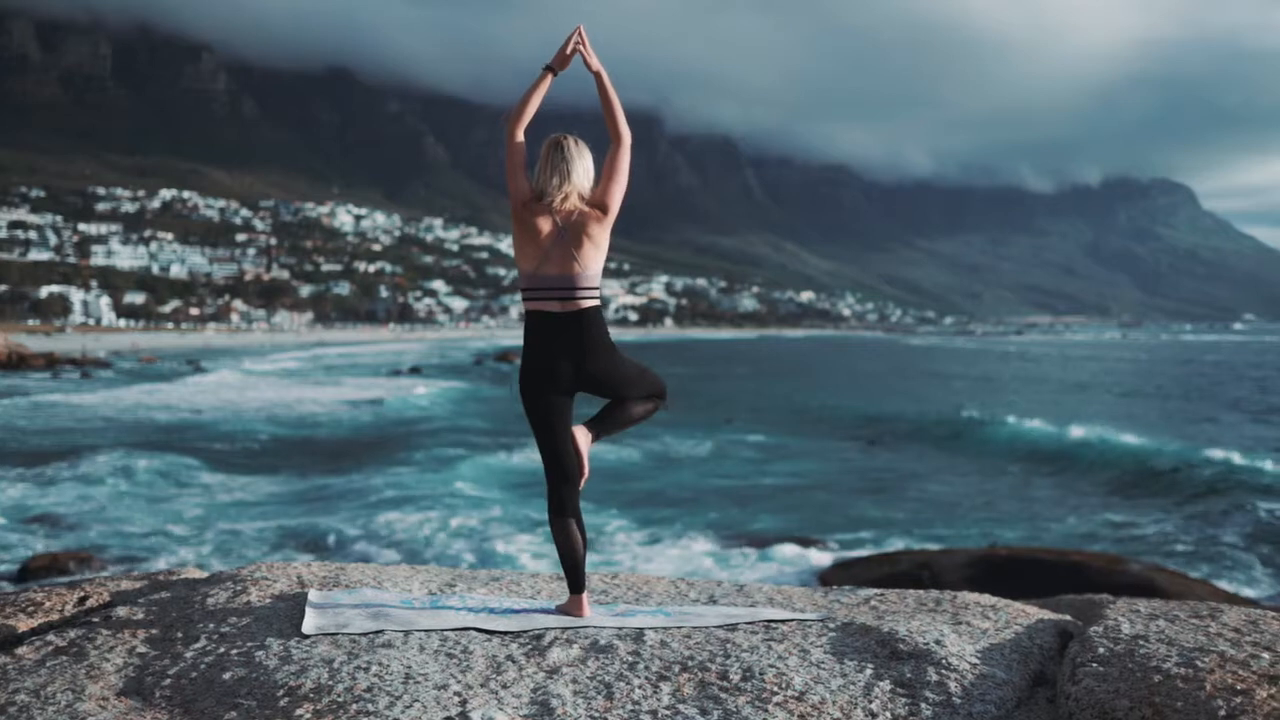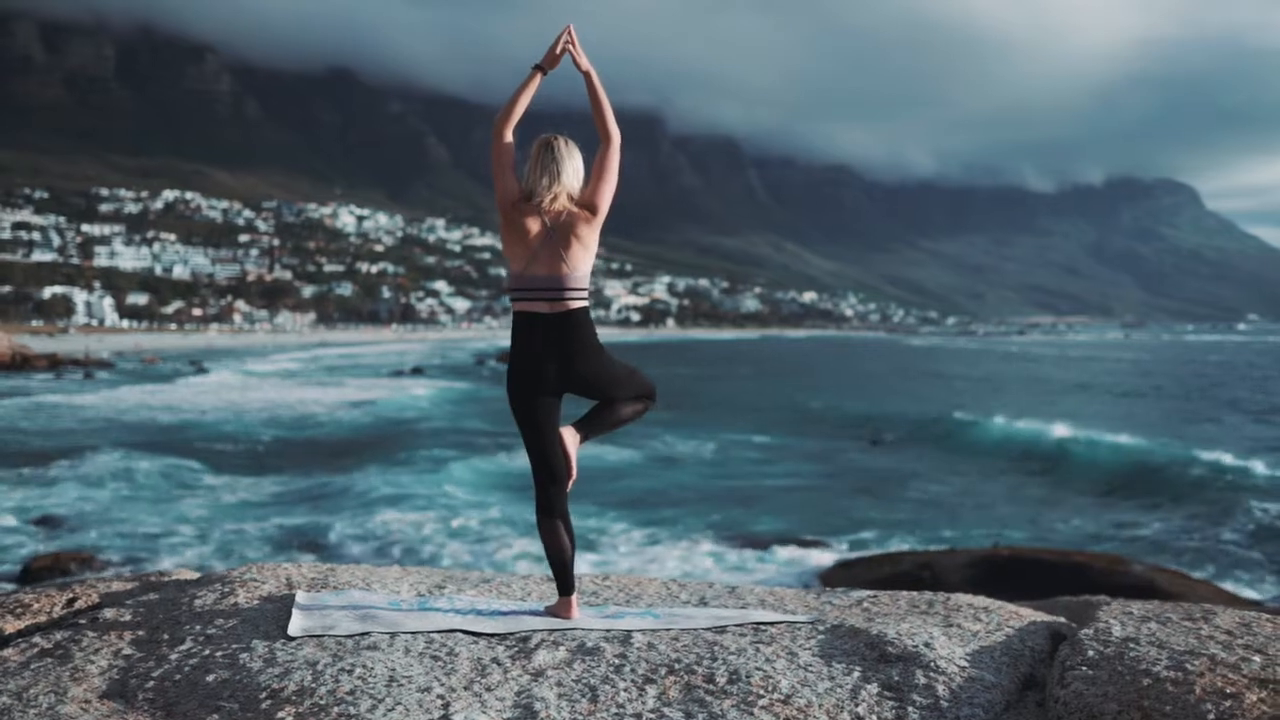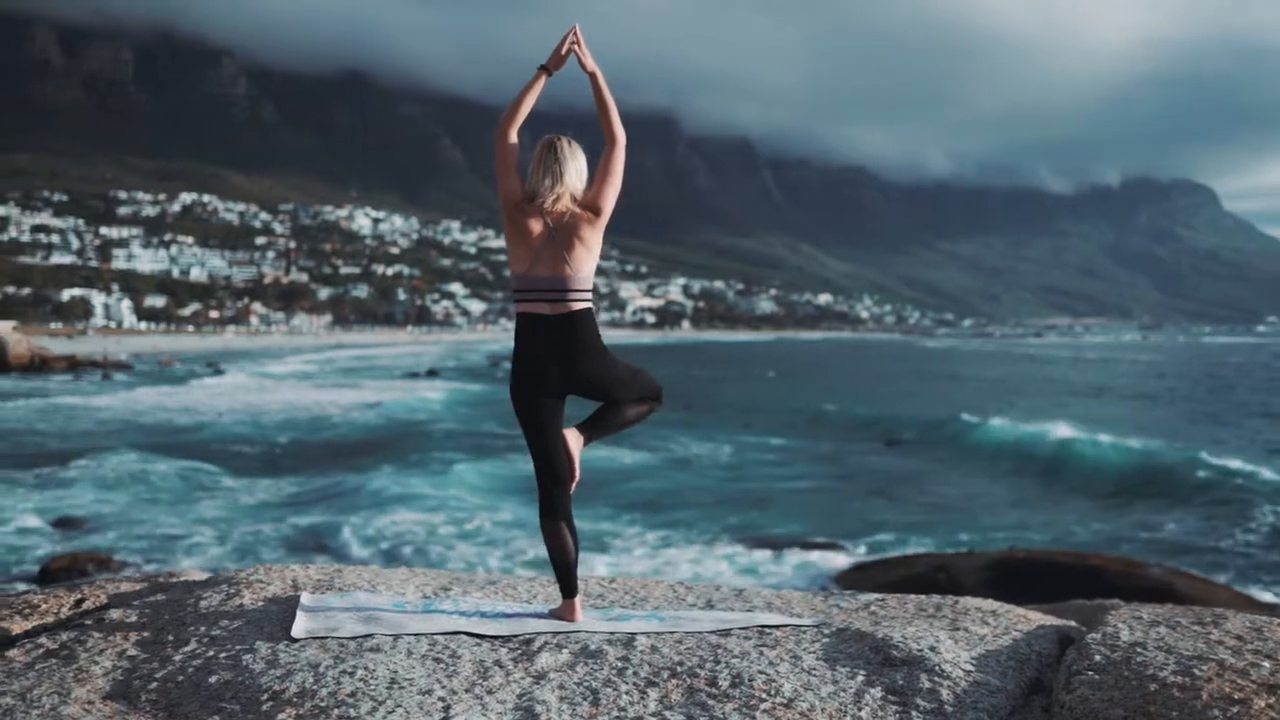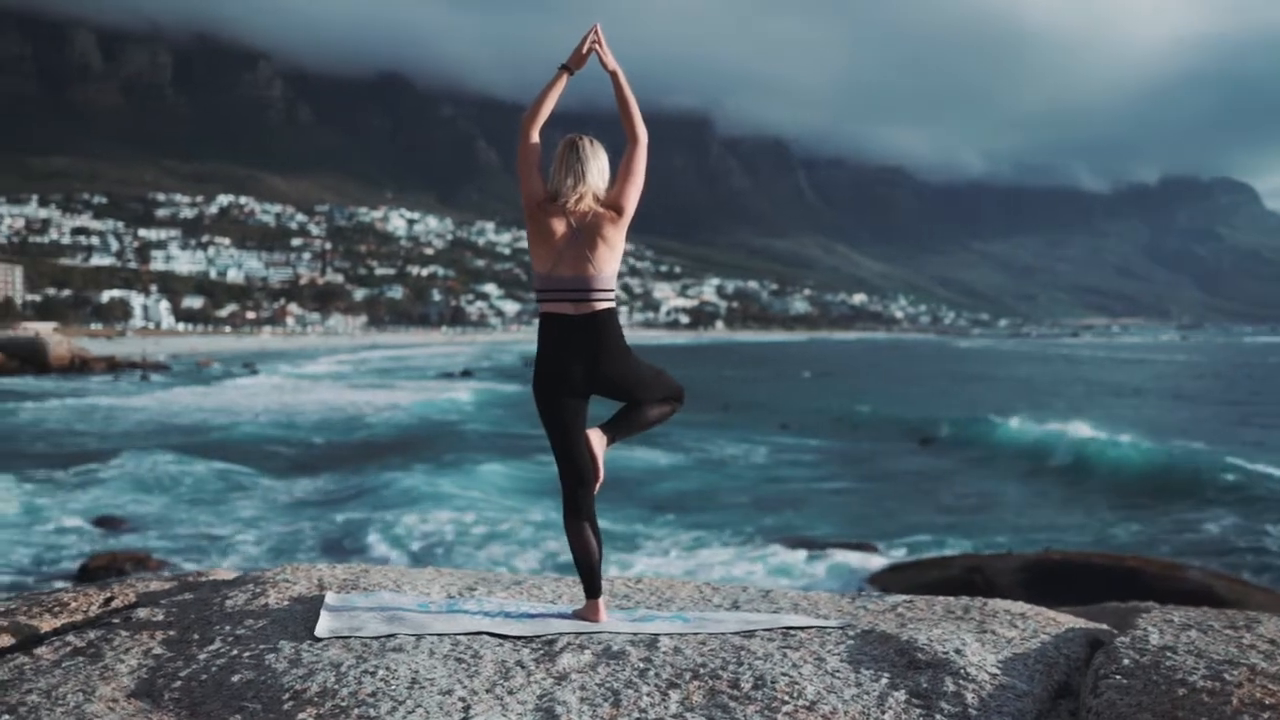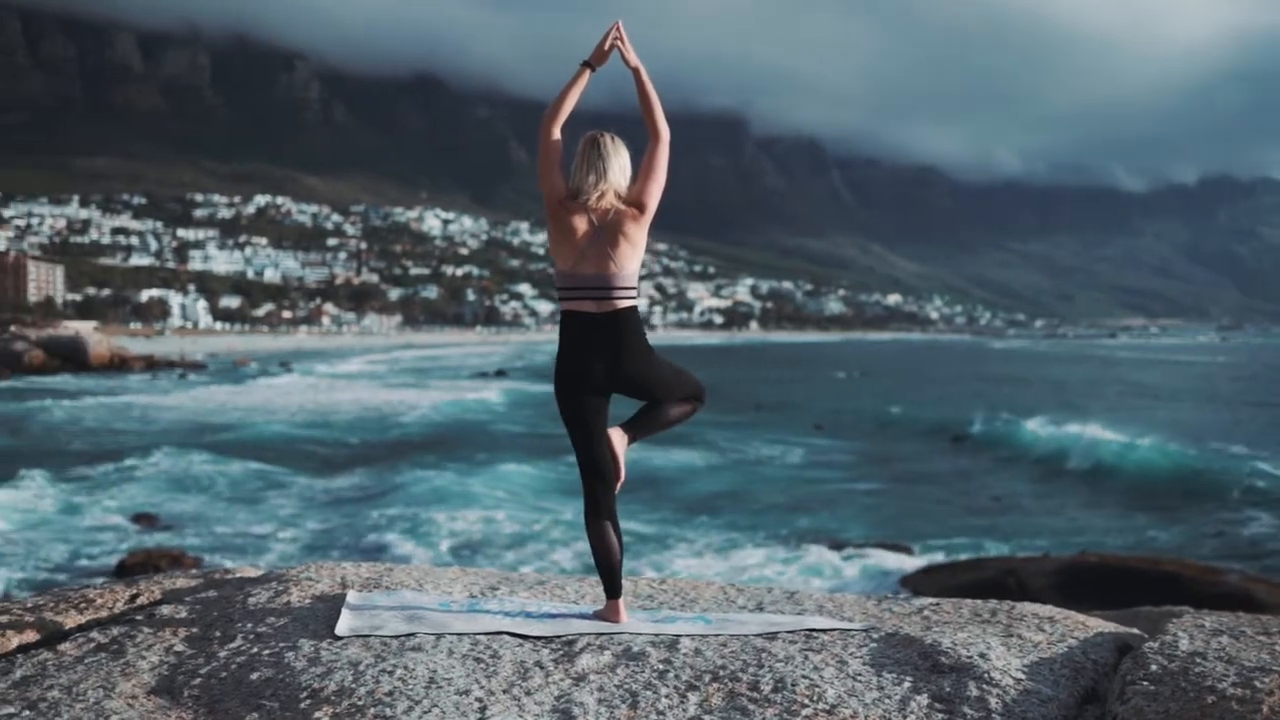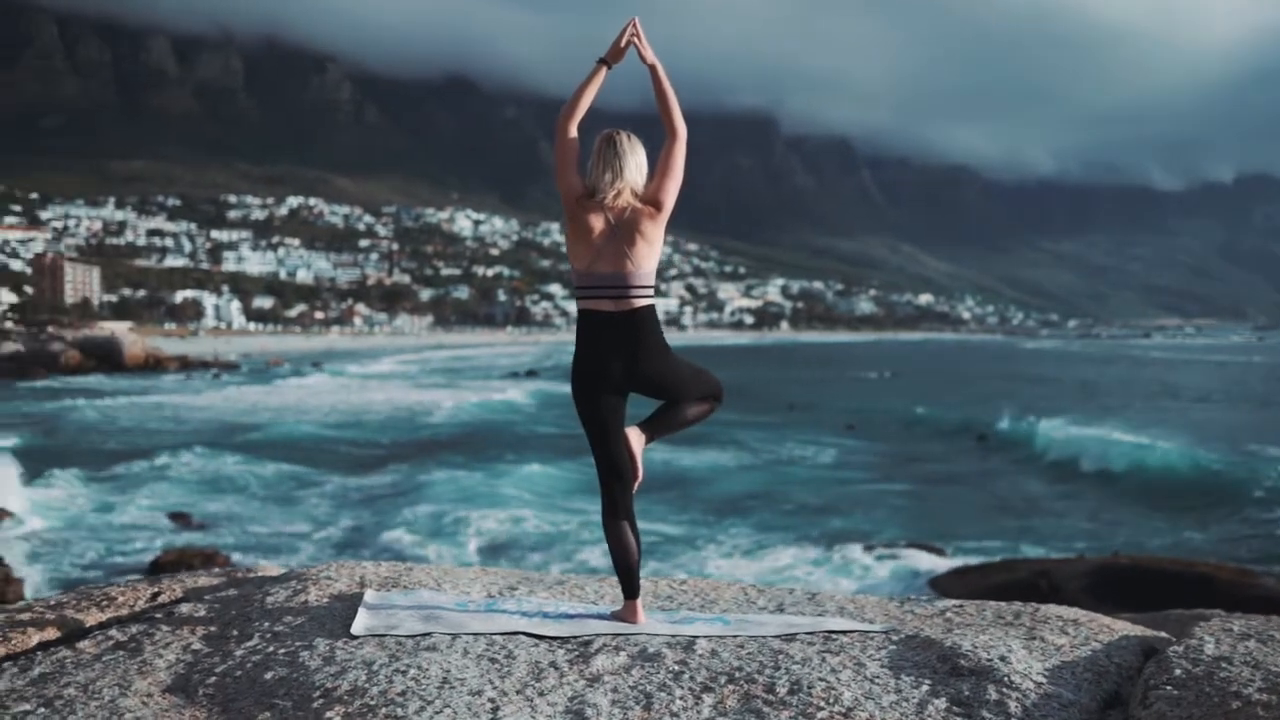
dt=0.4s
person 1, frame 1
left shoulder: (525, 216)
right shoulder: (599, 216)
left elbow: (513, 132)
right elbow: (622, 137)
left wrist: (552, 69)
right wrist: (596, 69)
left hip: (540, 358)
right hip: (590, 351)
left knee: (561, 484)
right knee: (653, 391)
left ankle: (578, 599)
right ankle: (589, 432)
person 1, frame 2
left shoulder: (513, 216)
right shoulder: (588, 217)
left elbow: (501, 133)
right elbow: (612, 138)
left wrist: (542, 68)
right wrist: (585, 68)
left hip: (528, 358)
right hip: (579, 352)
left knee: (549, 485)
right knee: (643, 392)
left ankle: (567, 600)
right ankle: (578, 433)
person 1, frame 3
left shoulder: (517, 216)
right shoulder: (591, 219)
left elbow: (506, 133)
right elbow: (617, 139)
left wrist: (548, 69)
right wrist: (591, 69)
left hip: (531, 359)
right hip: (581, 354)
left knee: (552, 488)
right knee: (649, 394)
left ankle: (570, 603)
right ankle: (581, 435)
person 1, frame 4
left shoulder: (539, 217)
right shoulder: (614, 218)
left elbow: (528, 132)
right elbow: (639, 138)
left wrist: (569, 68)
right wrist: (612, 68)
left hip: (554, 360)
right hip: (605, 354)
left knee: (575, 488)
right knee: (671, 394)
left ankle: (594, 604)
right ankle: (604, 436)
person 1, frame 5
left shoulder: (561, 214)
right shoulder: (637, 216)
left elbow: (550, 129)
right elbow: (662, 135)
left wrist: (591, 64)
right wrist: (634, 65)
left hip: (576, 358)
right hip: (627, 352)
left knee: (597, 487)
right knee: (692, 393)
left ankle: (615, 605)
right ankle: (626, 434)
person 1, frame 6
left shoulder: (577, 213)
right shoulder: (653, 214)
left elbow: (566, 127)
right elbow: (678, 133)
left wrist: (607, 62)
right wrist: (651, 62)
left hip: (593, 358)
right hip: (644, 351)
left knee: (614, 487)
right knee: (710, 391)
left ankle: (632, 606)
right ankle: (643, 434)
